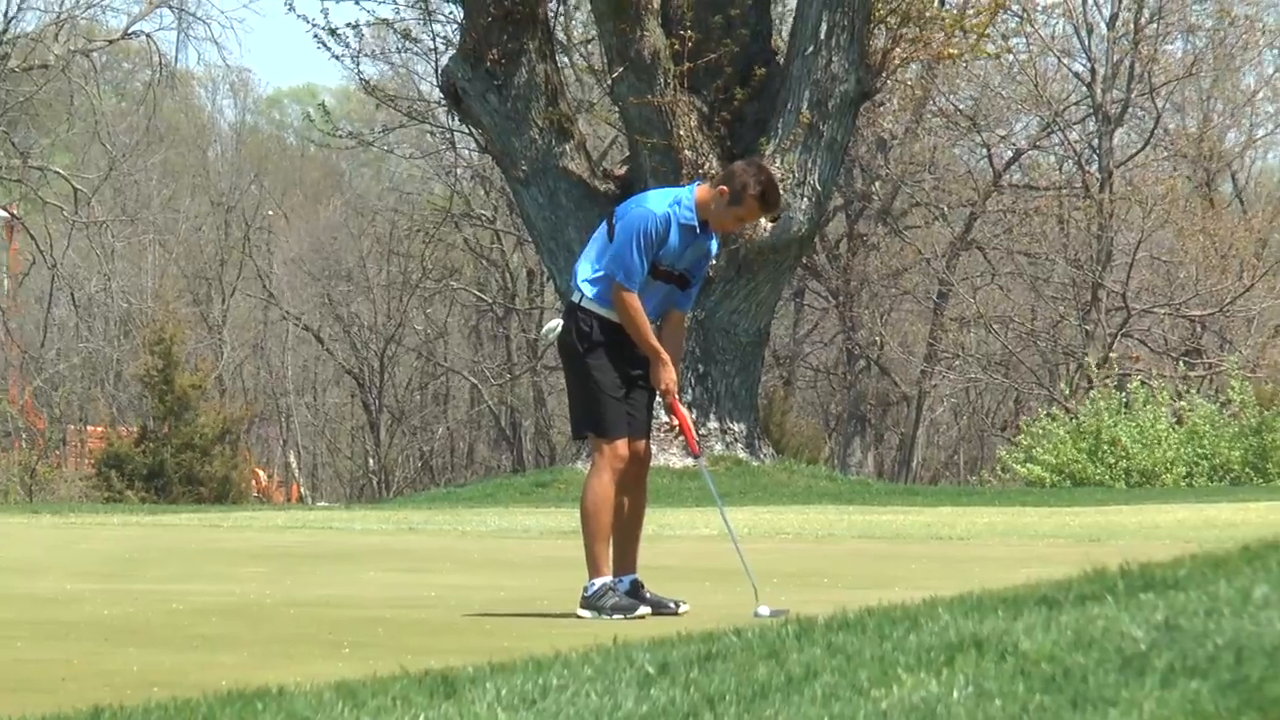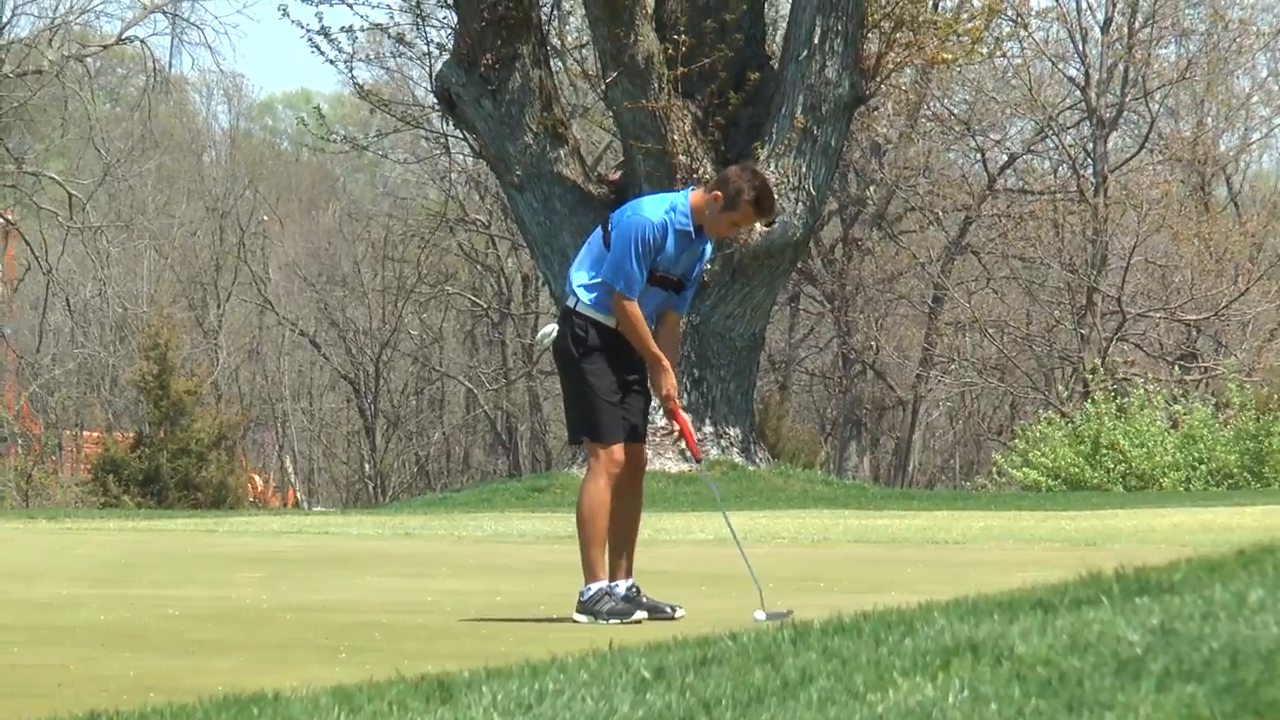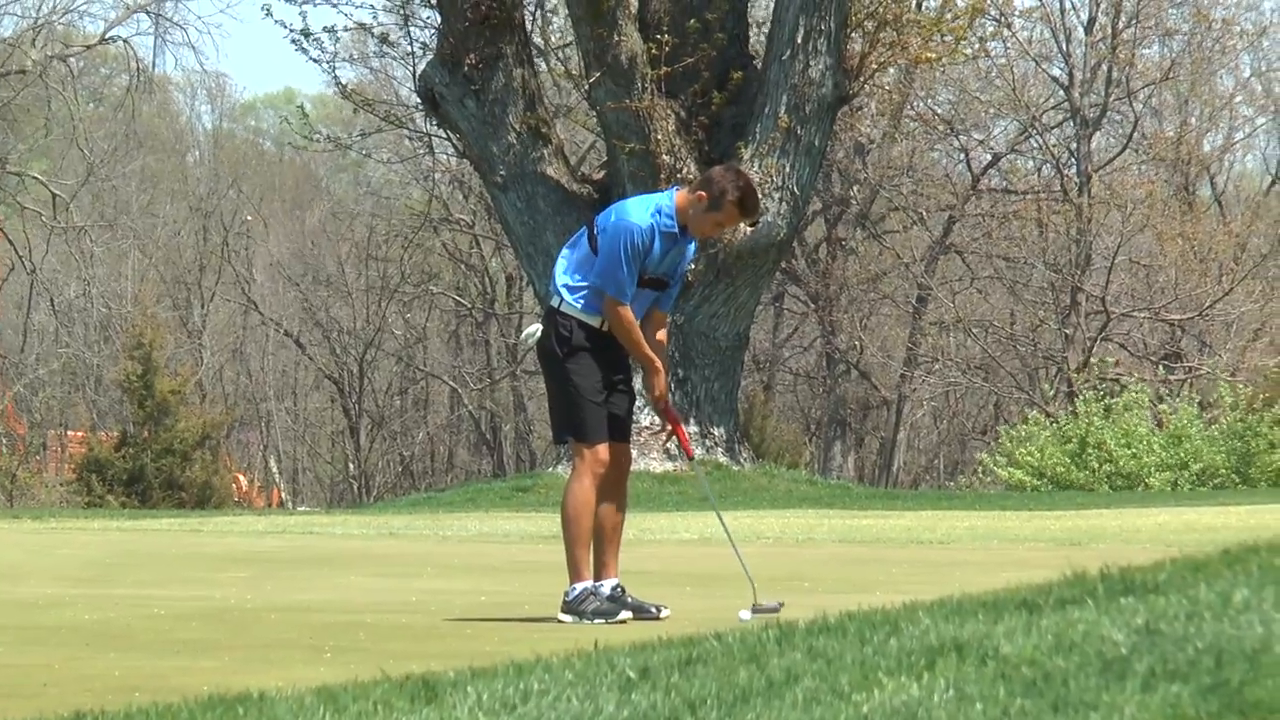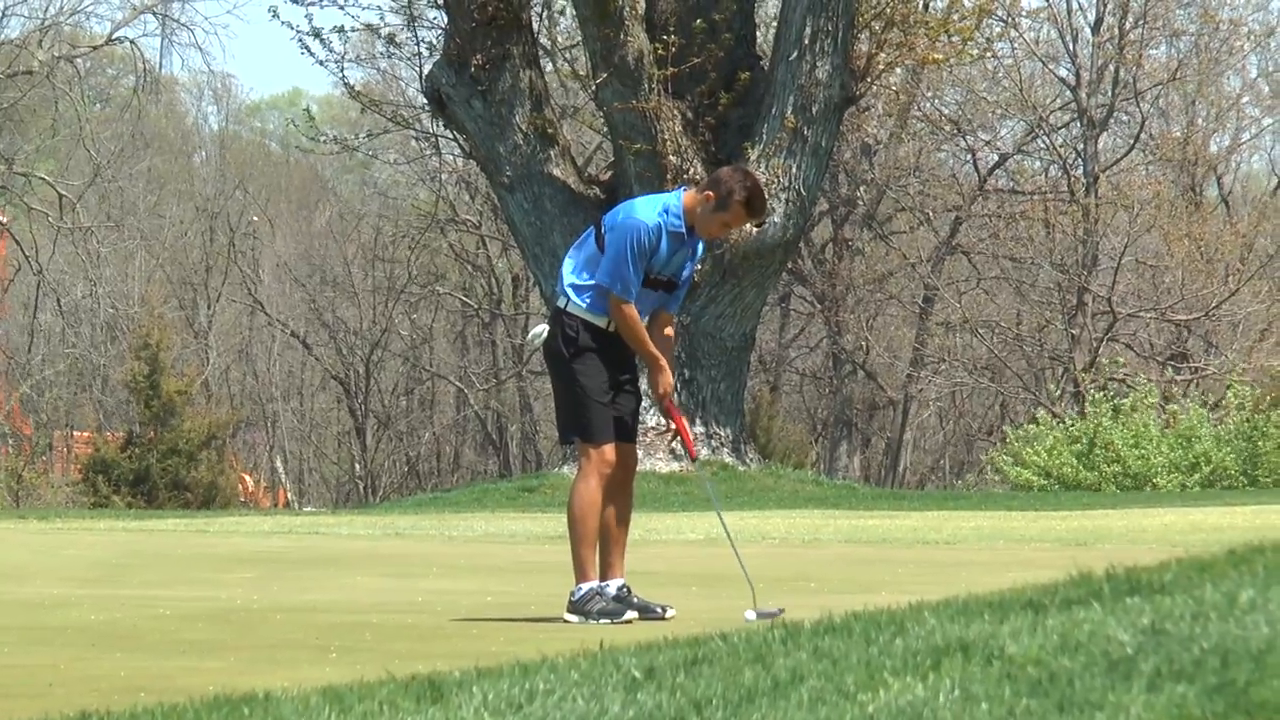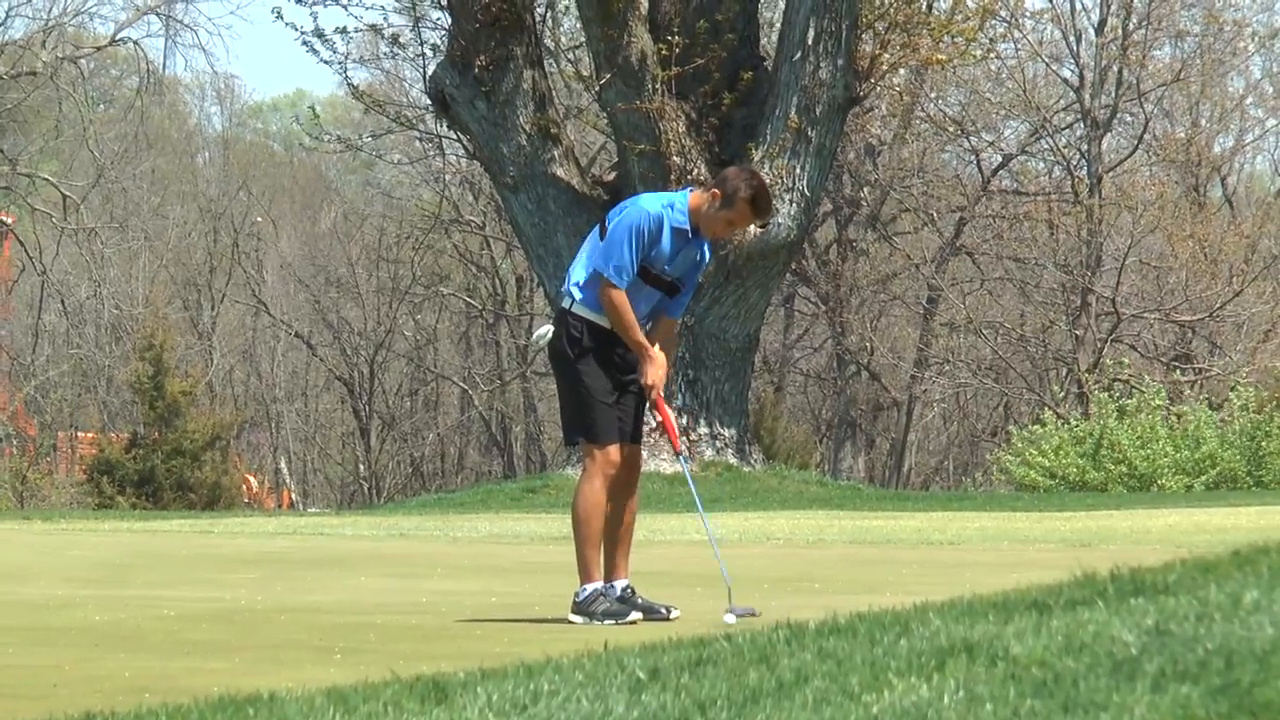
dt=0.2s
person 1, frame 1
left shoulder: (707, 242)
right shoulder: (651, 212)
left elbow: (675, 315)
right elbow: (622, 292)
left wrist: (670, 384)
right wrist: (659, 360)
left hip: (634, 337)
right hip: (594, 328)
left knee: (637, 460)
right knee: (612, 455)
left ankle: (626, 582)
right ankle: (597, 587)
person 1, frame 2
left shoulder: (702, 245)
right shoulder: (647, 219)
left elbow: (670, 317)
right elbow: (623, 300)
left wrist: (669, 387)
right wrist: (660, 368)
left hip: (629, 341)
right hip: (589, 334)
left knee: (634, 464)
right knee: (608, 460)
left ankle: (623, 587)
right ankle: (594, 593)
person 1, frame 3
left shoulder: (686, 243)
right shoulder: (633, 222)
left elbow: (656, 316)
right elbow: (616, 305)
left wrist: (660, 386)
right wrist: (653, 368)
left hip: (613, 341)
right hip: (573, 334)
left knee: (618, 464)
right knee: (593, 459)
left ankle: (607, 586)
right ankle: (579, 593)
person 1, frame 4
left shoulder: (693, 246)
right shoulder: (641, 220)
left elbow: (663, 318)
right elbow: (619, 302)
left wrist: (665, 389)
right wrist: (657, 366)
left hip: (620, 342)
right hip: (579, 333)
left knee: (624, 464)
right knee: (599, 459)
left ankle: (613, 586)
right ankle: (584, 592)
person 1, frame 5
left shoulder: (699, 253)
right shoulder: (646, 213)
left elbow: (665, 324)
right elbow: (610, 289)
left wrist: (657, 388)
right wrist: (646, 355)
left hip: (627, 344)
right hip: (584, 334)
left knee: (629, 464)
right knee: (602, 461)
left ankle: (618, 587)
right ankle: (588, 593)
